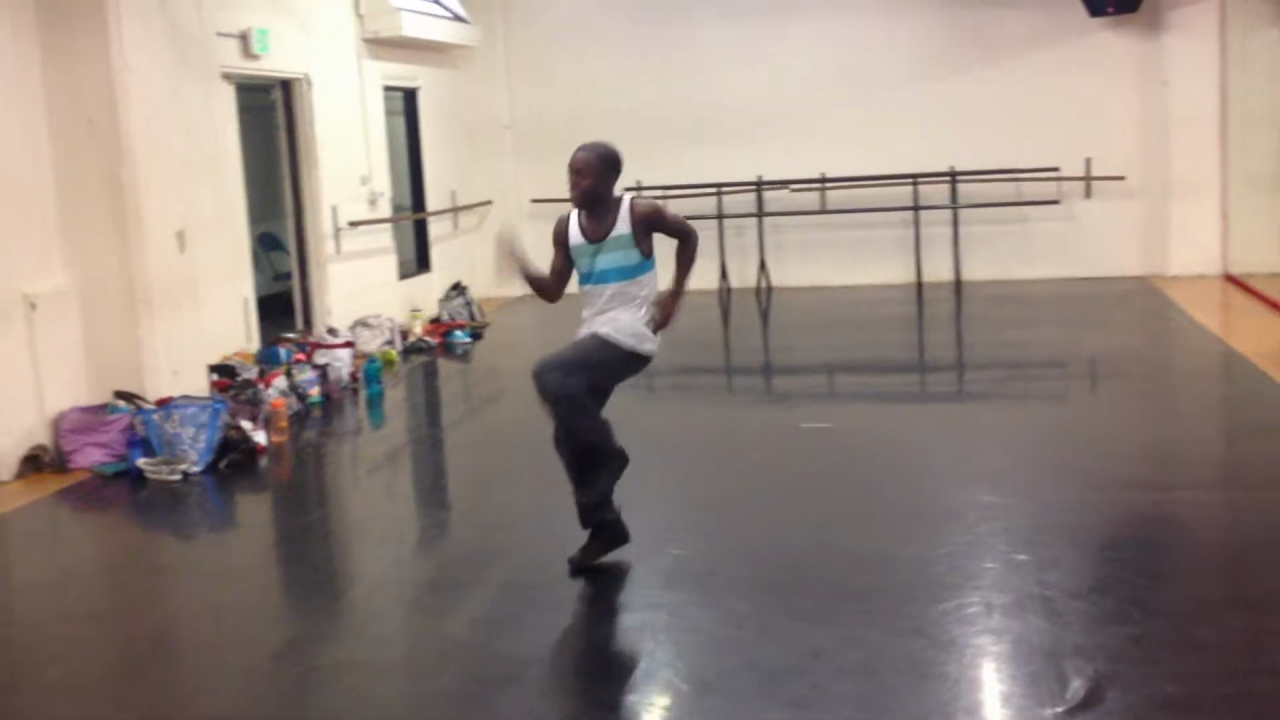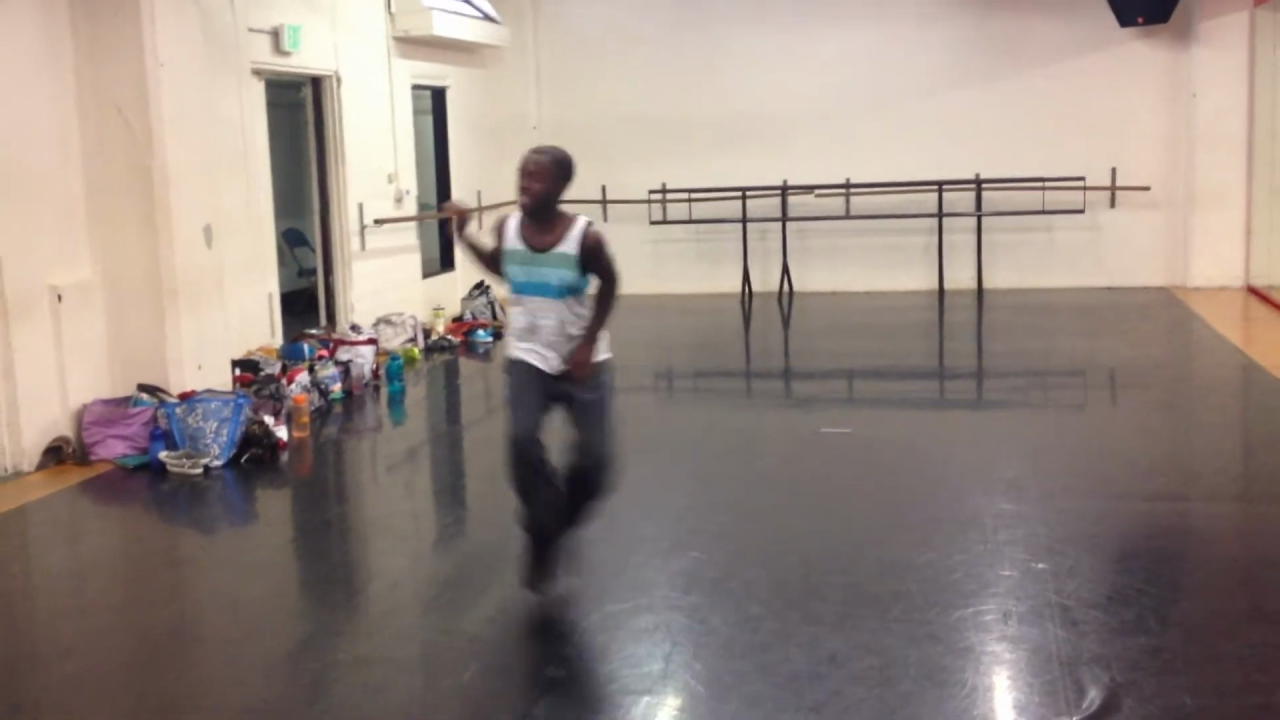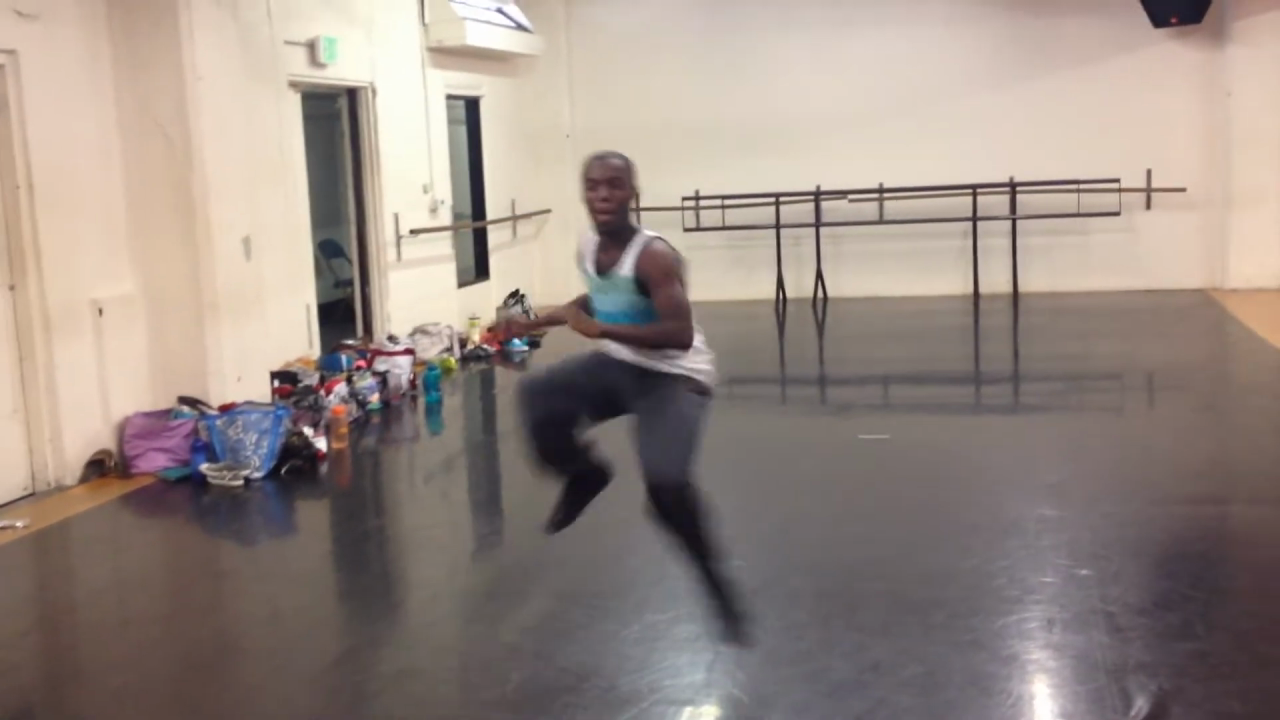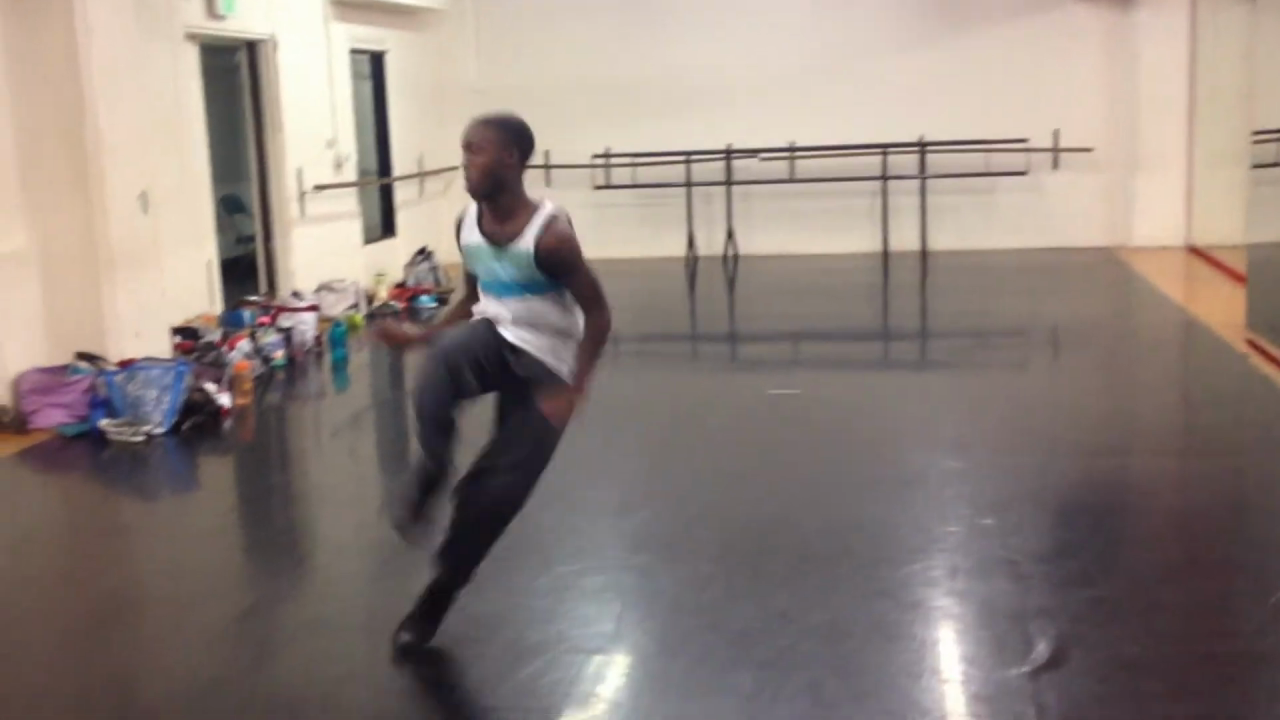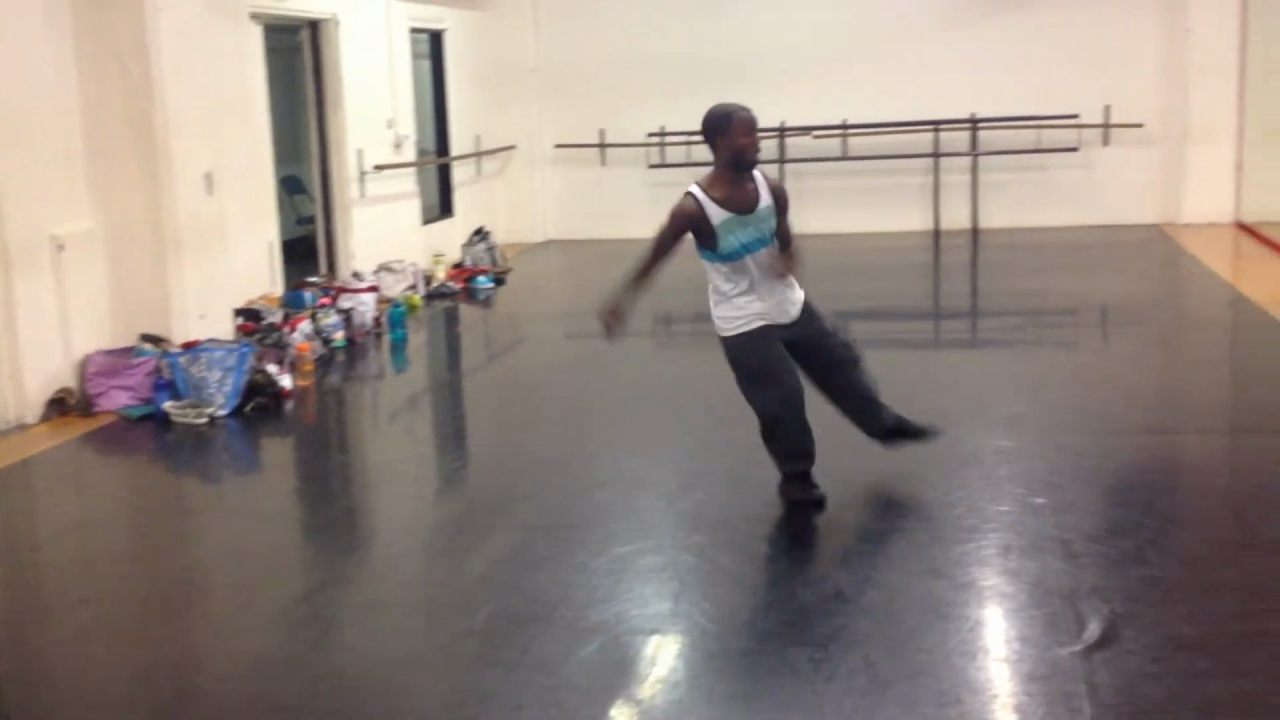
dt=1s
person 1, frame 1
left shoulder: (640, 213)
right shoulder: (566, 227)
left elbow: (687, 235)
right elbow: (552, 291)
left wrist: (675, 293)
right wrist: (520, 264)
left hip: (630, 338)
right hip: (593, 336)
left knee: (552, 379)
right knee: (572, 422)
left ankle: (607, 457)
right ankle: (605, 525)
person 1, frame 2
left shoulder: (586, 238)
right shoulder: (507, 227)
left elbow: (609, 286)
left wrist: (589, 341)
right wrist: (465, 237)
left hip: (581, 360)
right hip: (527, 356)
left knee: (595, 457)
right knee: (522, 442)
left ankle: (560, 525)
right ankle: (543, 537)
person 1, frame 3
left shoulder: (656, 257)
right shoulder: (592, 251)
left elbow: (681, 336)
left wrist: (608, 332)
right wrist: (546, 320)
left hip: (675, 376)
right hip: (621, 365)
left knee: (665, 479)
right knee: (538, 398)
left ankle: (712, 576)
right ankle: (582, 475)
person 1, frame 4
left shoulder: (552, 234)
right shoulder: (467, 223)
left elbow: (598, 311)
left wrist: (573, 391)
right wrist: (425, 334)
left hip: (545, 364)
right hip: (490, 341)
left knee: (499, 492)
right knee: (441, 368)
left ankle: (437, 598)
right ankle: (434, 475)
person 1, frame 5
left shoulder: (770, 186)
right shoulder: (693, 206)
left elbow: (785, 242)
right elbow: (656, 255)
left wrist: (786, 264)
right wrist: (622, 300)
left hip: (783, 301)
right hip: (742, 321)
left knee: (843, 364)
right knee: (779, 406)
left ankle: (883, 424)
right ankle: (796, 475)
